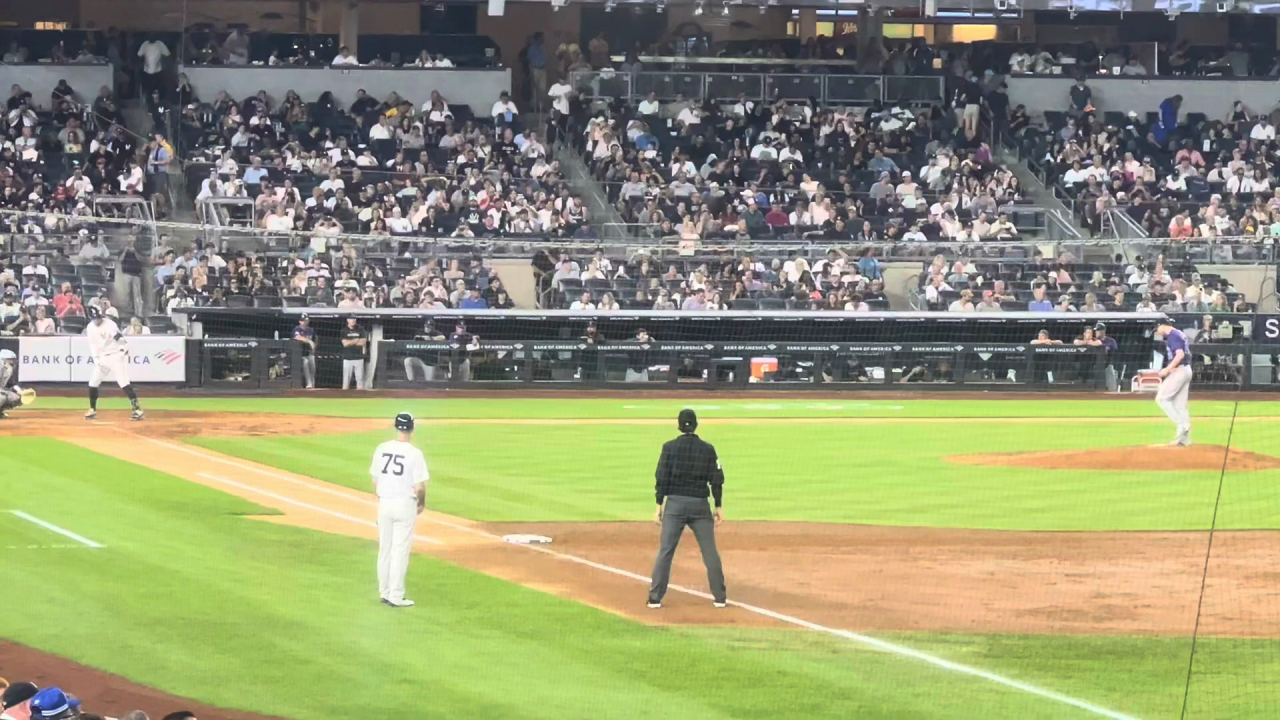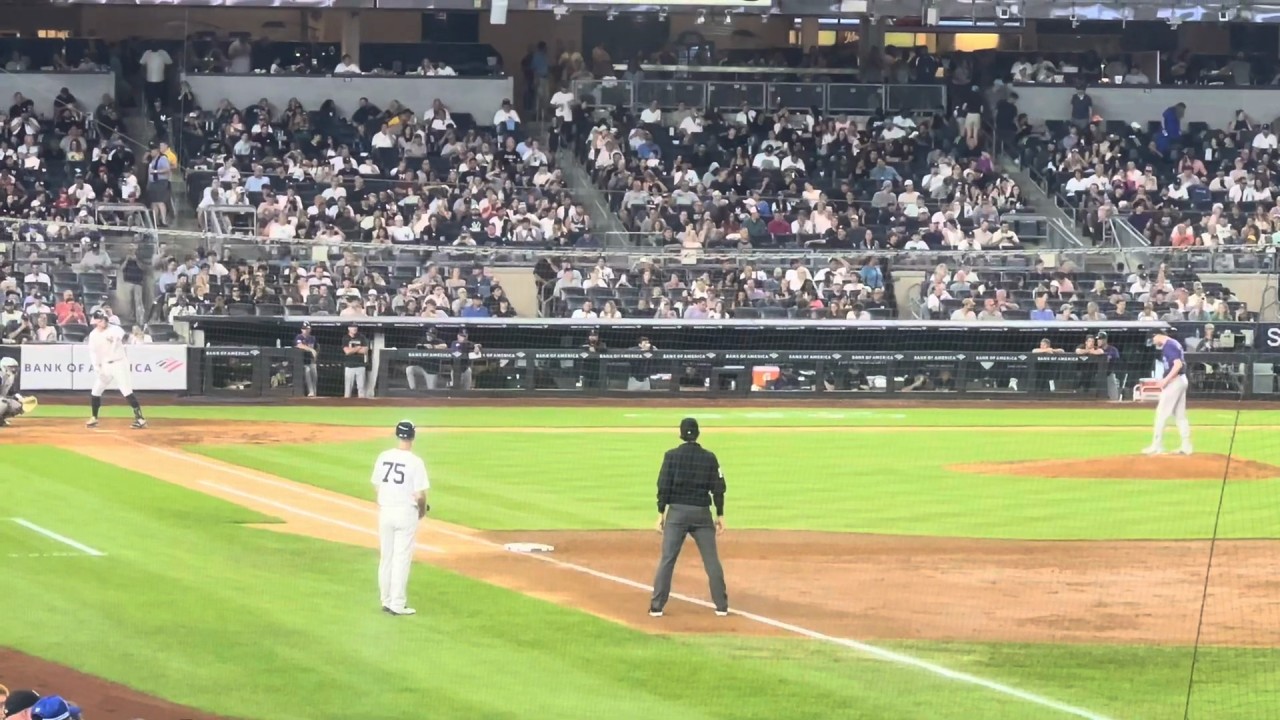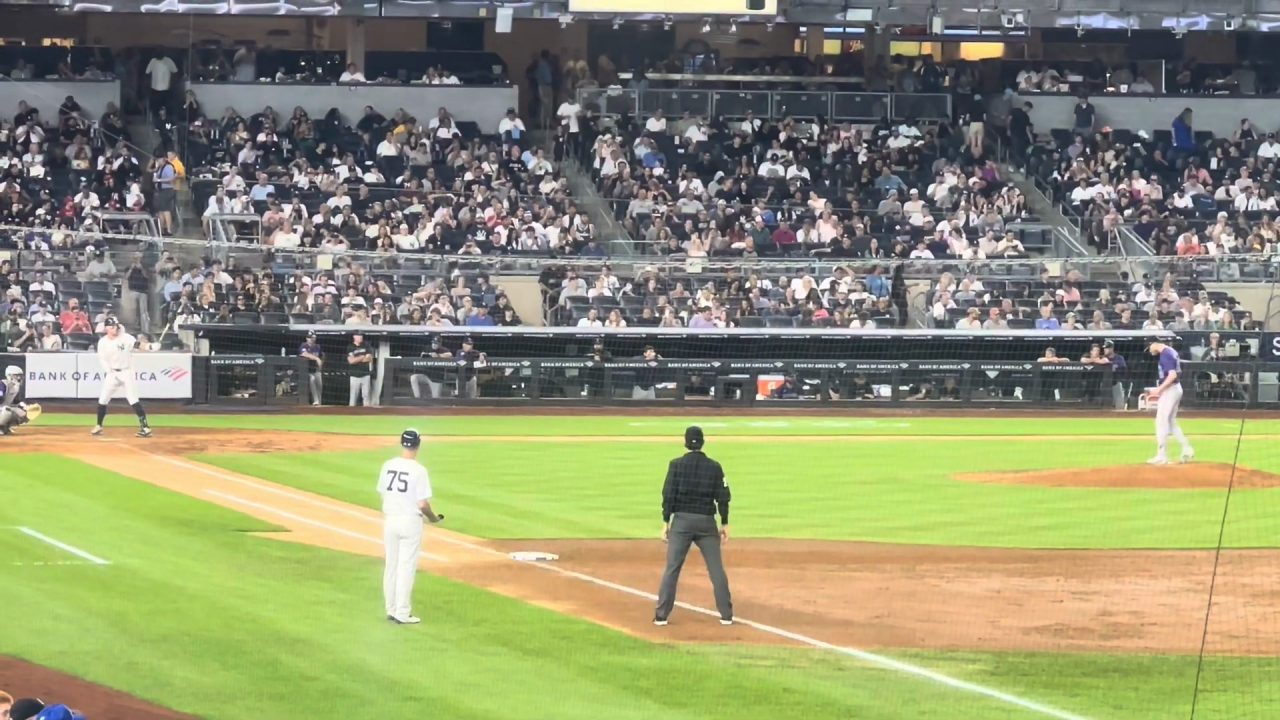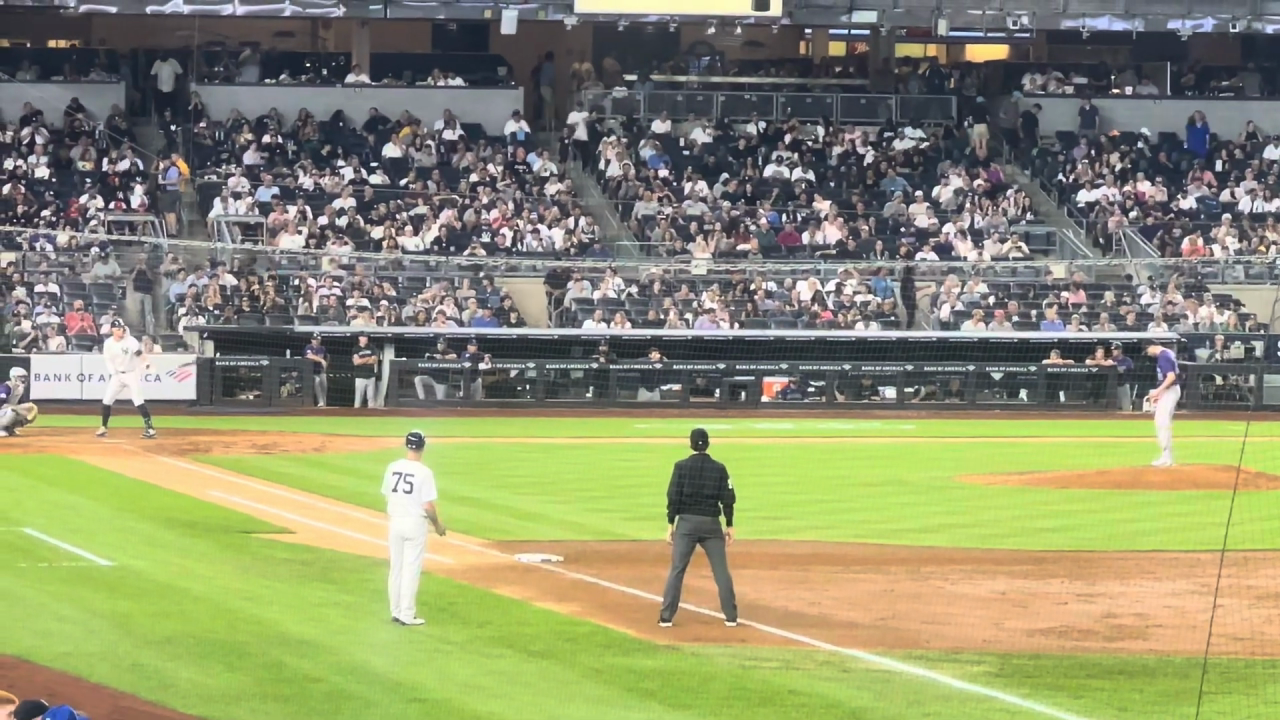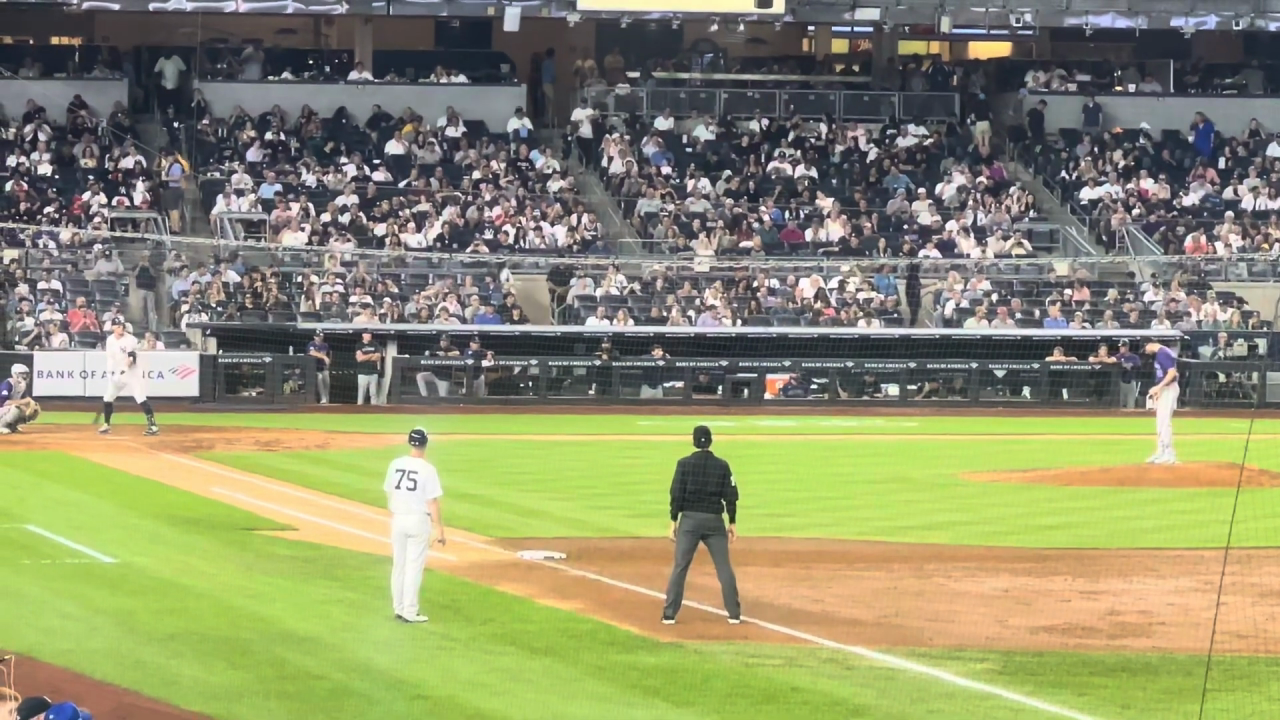
dt=0.3s
person 1, frame 1
left shoulder: (670, 447)
right shoulder: (707, 448)
left elbow: (662, 478)
right elbow: (716, 479)
left wrist: (659, 505)
right wrist: (718, 506)
left hip: (675, 503)
right hip: (700, 504)
left knee: (665, 551)
right knee: (710, 552)
left ankle: (655, 598)
right ankle: (719, 597)
person 1, frame 2
left shoulder: (672, 455)
right shoulder: (709, 457)
left elbow: (663, 487)
right elbow: (718, 488)
left wrist: (661, 513)
right wrist: (719, 515)
left hip: (677, 511)
right hip: (701, 513)
left knee: (667, 559)
right knee: (712, 560)
left ankle: (656, 606)
right ankle: (721, 606)
person 1, frame 3
left shoulder: (676, 464)
right shoulder: (714, 466)
left elbow: (669, 496)
right elbow: (723, 497)
left wrist: (666, 522)
right wrist: (724, 523)
left hip: (681, 520)
right hip: (707, 521)
left knee: (672, 568)
right knee: (717, 569)
left ankle: (661, 615)
right ankle: (726, 615)
person 1, frame 4
left shoulder: (681, 466)
right shoulder: (719, 468)
left elbow: (673, 498)
right elbow: (728, 500)
left wrist: (671, 525)
right wrist: (729, 525)
left hip: (686, 522)
right hip: (711, 523)
left knee: (677, 570)
right knee: (721, 571)
left ankle: (666, 617)
right ankle: (731, 617)
person 1, frame 5
left shoulder: (684, 464)
right shoulder: (722, 465)
left elbow: (676, 495)
right elbow: (731, 496)
left wrist: (673, 521)
right wrist: (732, 523)
left hip: (689, 519)
right hip: (714, 520)
left knee: (679, 567)
right knee: (724, 568)
left ankle: (669, 614)
right ankle: (734, 614)
person 2, frame 1
left shoulder: (381, 449)
right shoulder: (414, 453)
left elbow: (375, 481)
right elbow: (419, 486)
right wrist: (421, 503)
left hip: (384, 503)
right hip: (405, 504)
left knee: (385, 550)
right knee: (400, 551)
left ankle: (384, 593)
right ankle: (396, 596)
person 2, frame 2
left shoulder: (383, 457)
right shoulder: (415, 461)
left elbow: (376, 489)
right elbow: (420, 495)
right wrist: (422, 510)
left hip: (385, 512)
right hip: (406, 513)
left knee: (386, 558)
right knee: (402, 559)
left ankle: (386, 601)
right ankle: (397, 605)
person 2, frame 3
left shoulder: (388, 466)
right shoulder: (419, 470)
left elbow: (383, 496)
right elbow: (423, 503)
right wrist: (433, 517)
left hip: (391, 520)
right hip: (410, 522)
left knee: (391, 567)
right knee: (406, 568)
left ankle: (391, 610)
right ankle: (402, 614)
person 2, frame 4
left shoulder: (392, 468)
right shoulder: (424, 472)
left elbow: (387, 498)
right elbow: (428, 505)
right wrist: (437, 525)
left hip: (395, 522)
right hip: (415, 523)
left knee: (396, 568)
right knee: (411, 570)
left ankle: (396, 612)
right ankle: (407, 615)
person 2, frame 5
left shoulder: (395, 465)
right shoulder: (427, 469)
left elbow: (389, 496)
right elbow: (432, 502)
right wrist: (440, 529)
left hip: (398, 519)
right hip: (418, 521)
left knee: (399, 566)
right knee: (414, 567)
left ankle: (398, 609)
right ankle: (410, 612)
